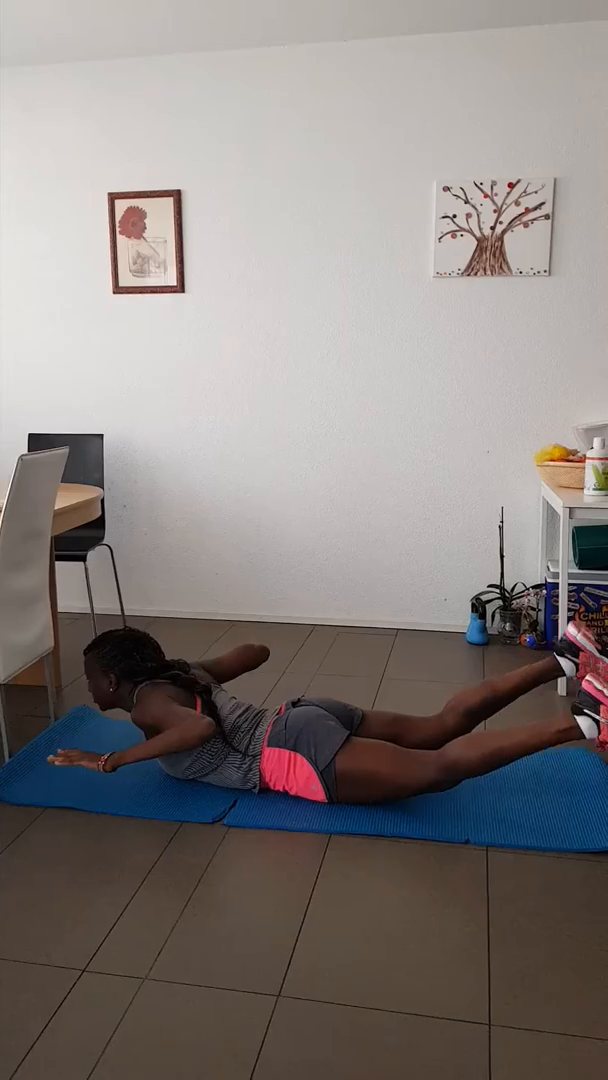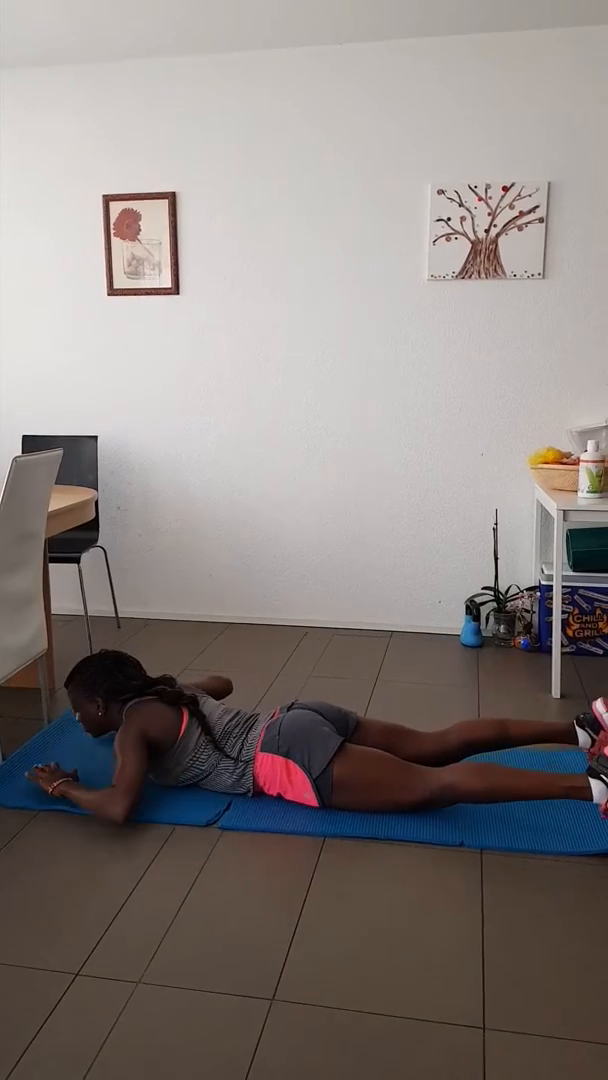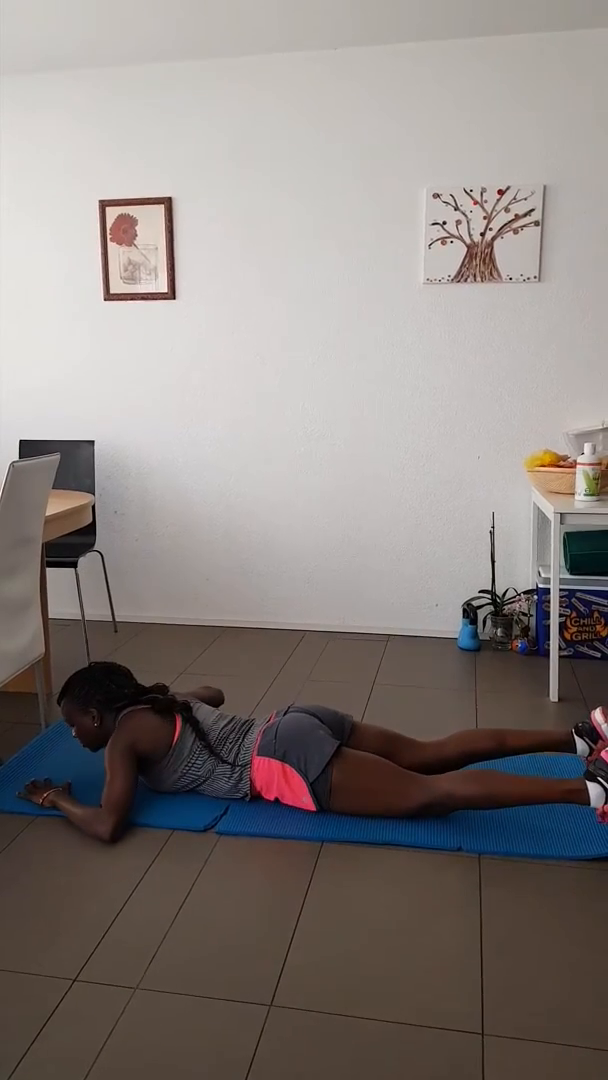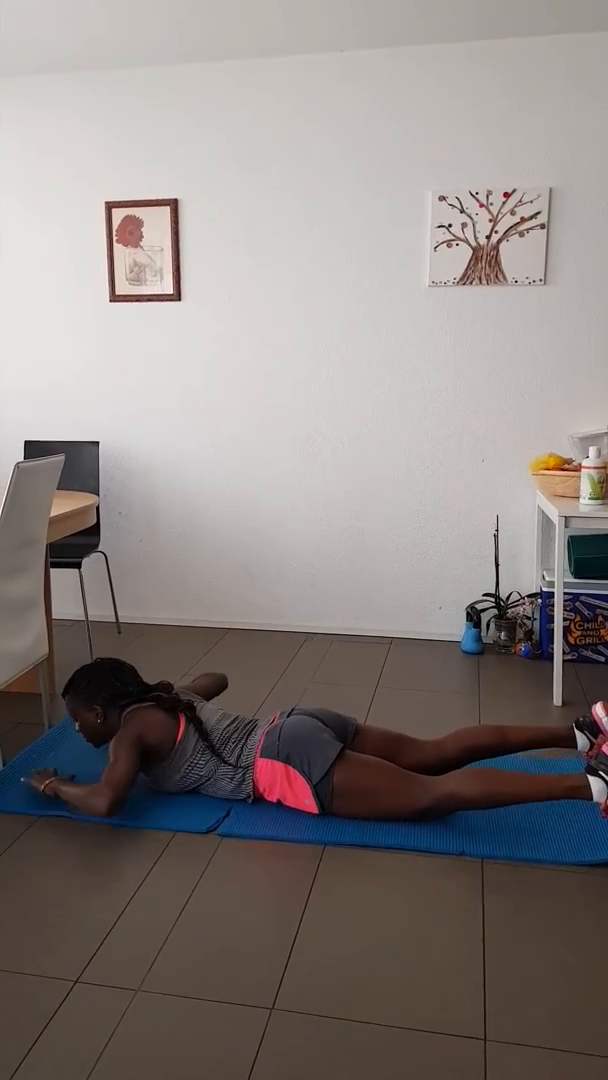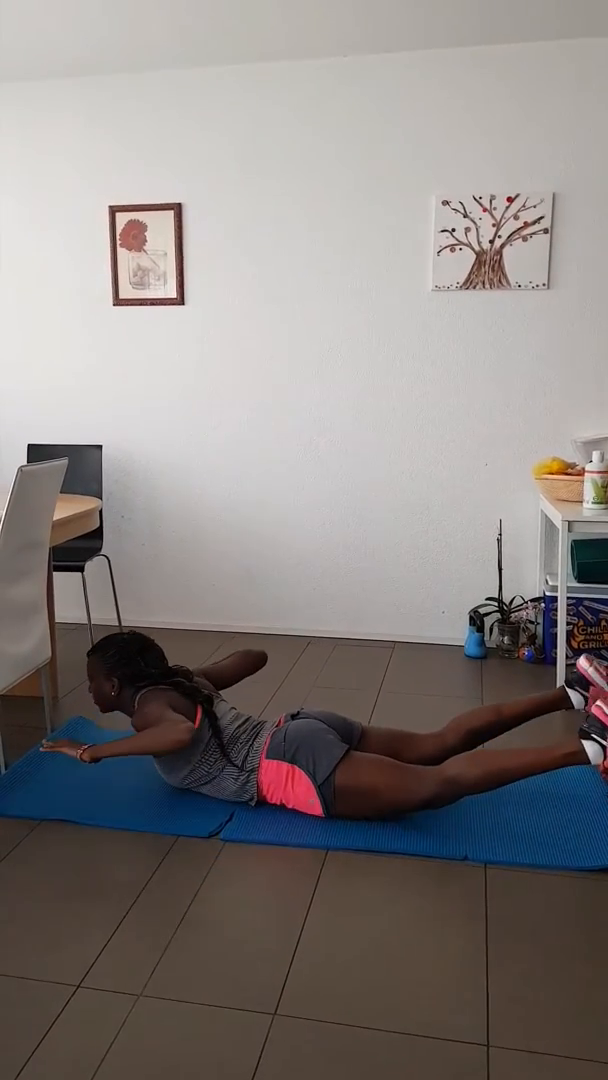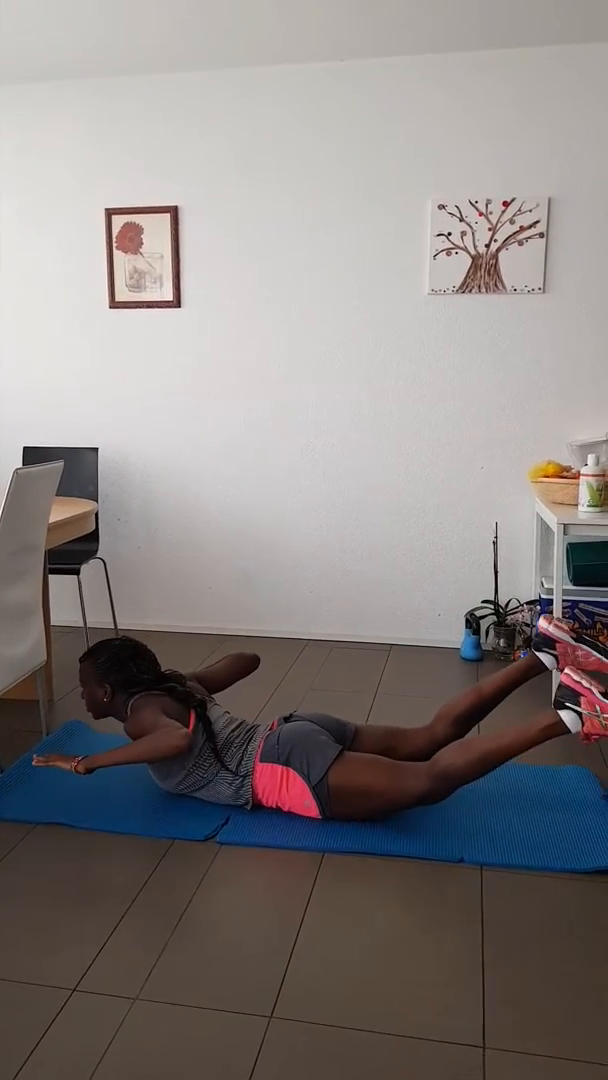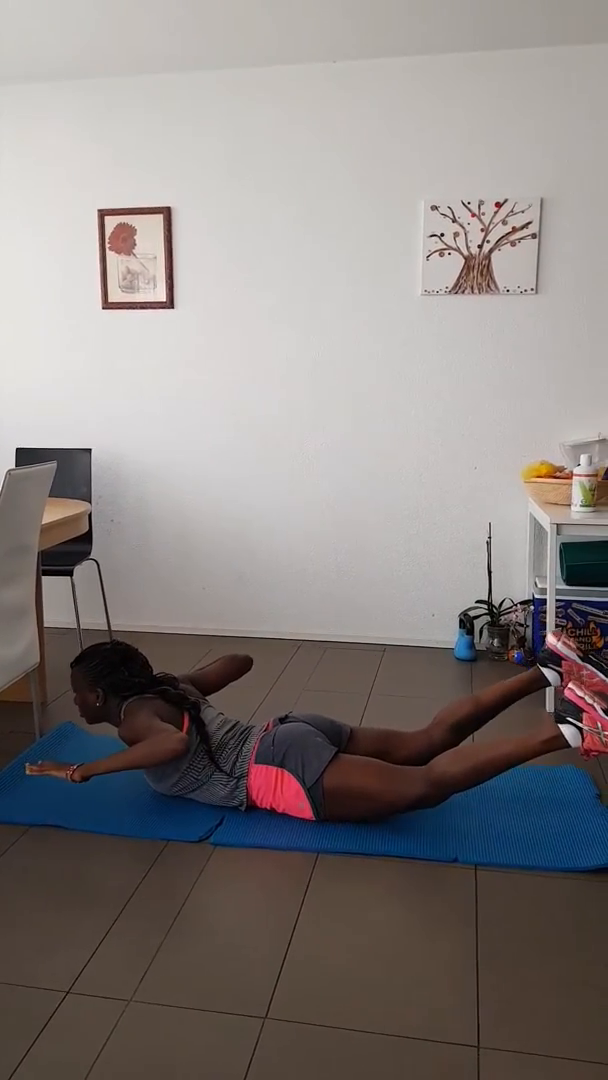
dt=0.5s
person 1, frame 1
left shoulder: (146, 704)
right shoulder: (186, 675)
left elbow: (201, 728)
right elbow: (257, 650)
left wrist: (111, 760)
left hip: (300, 758)
right hip: (307, 720)
left knee: (443, 766)
right knee: (442, 727)
right ankle: (562, 659)
person 1, frame 2
left shoulder: (132, 725)
right shoulder: (169, 693)
left elbow: (120, 808)
right elbow: (224, 681)
left wrist: (65, 788)
left hip: (295, 759)
right hip: (302, 723)
left knee: (436, 786)
right knee: (437, 747)
person 1, frame 3
left shoulder: (124, 736)
right shoulder: (163, 702)
left elbow: (108, 825)
right elbow: (214, 692)
left wrist: (59, 800)
left hip: (289, 763)
right hip: (300, 727)
left knee: (432, 793)
right knee: (432, 755)
person 1, frame 4
left shoulder: (131, 728)
right shoulder: (168, 699)
left elbow: (106, 800)
right elbow: (216, 677)
left wrist: (59, 786)
left hip: (294, 767)
right hip: (302, 730)
left knee: (437, 795)
right knee: (437, 754)
person 1, frame 5
left shoulder: (149, 707)
right shoulder: (185, 682)
left elbow: (182, 733)
right elbow: (255, 655)
left wrist: (95, 751)
left hip: (298, 769)
right hip: (305, 733)
left knee: (440, 782)
right knee: (439, 745)
person 1, frame 6
left shoulder: (141, 712)
right shoulder: (177, 686)
left elbow: (177, 740)
right elbow: (246, 659)
left wrist: (89, 762)
left hip: (292, 771)
right hip: (299, 736)
left knee: (434, 778)
right knee: (433, 738)
right ankle: (544, 655)
person 1, frame 7
left shoulder: (133, 718)
right shoulder: (171, 689)
left elbow: (173, 742)
right elbow: (239, 659)
left wrist: (83, 769)
left hip: (285, 773)
right hip: (294, 737)
left knee: (428, 783)
right knee: (429, 742)
right ankle: (547, 671)
